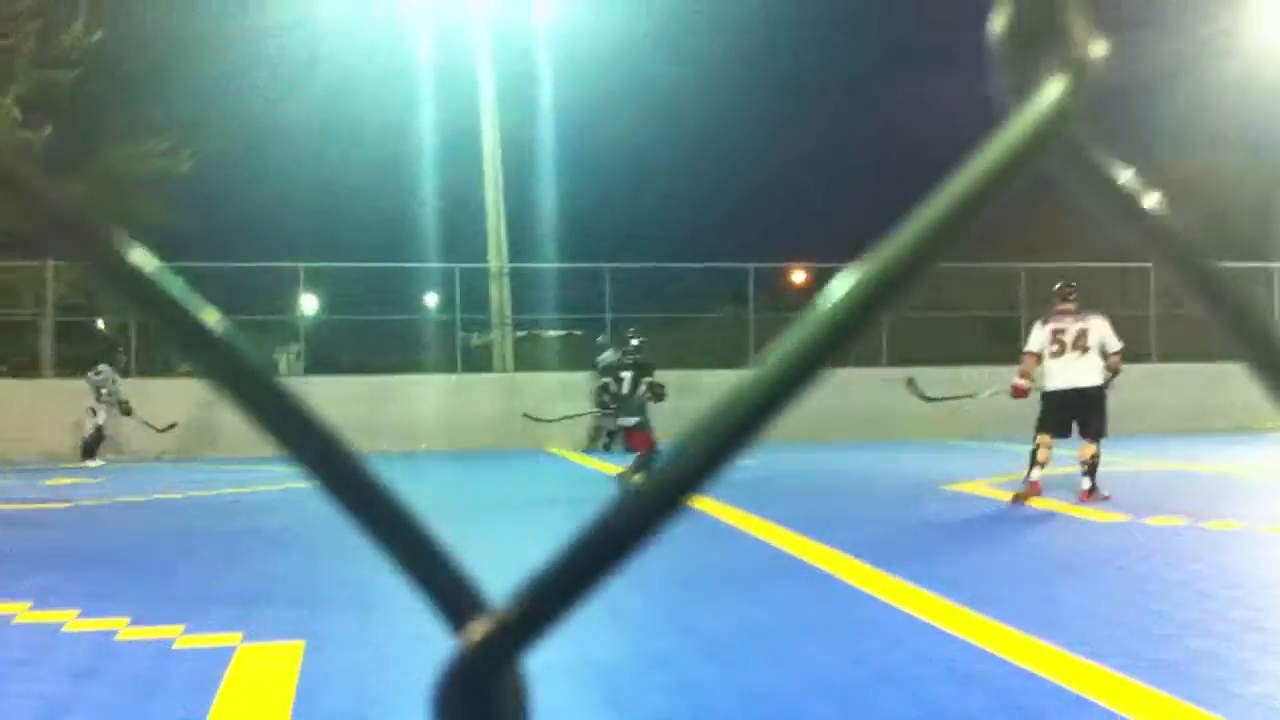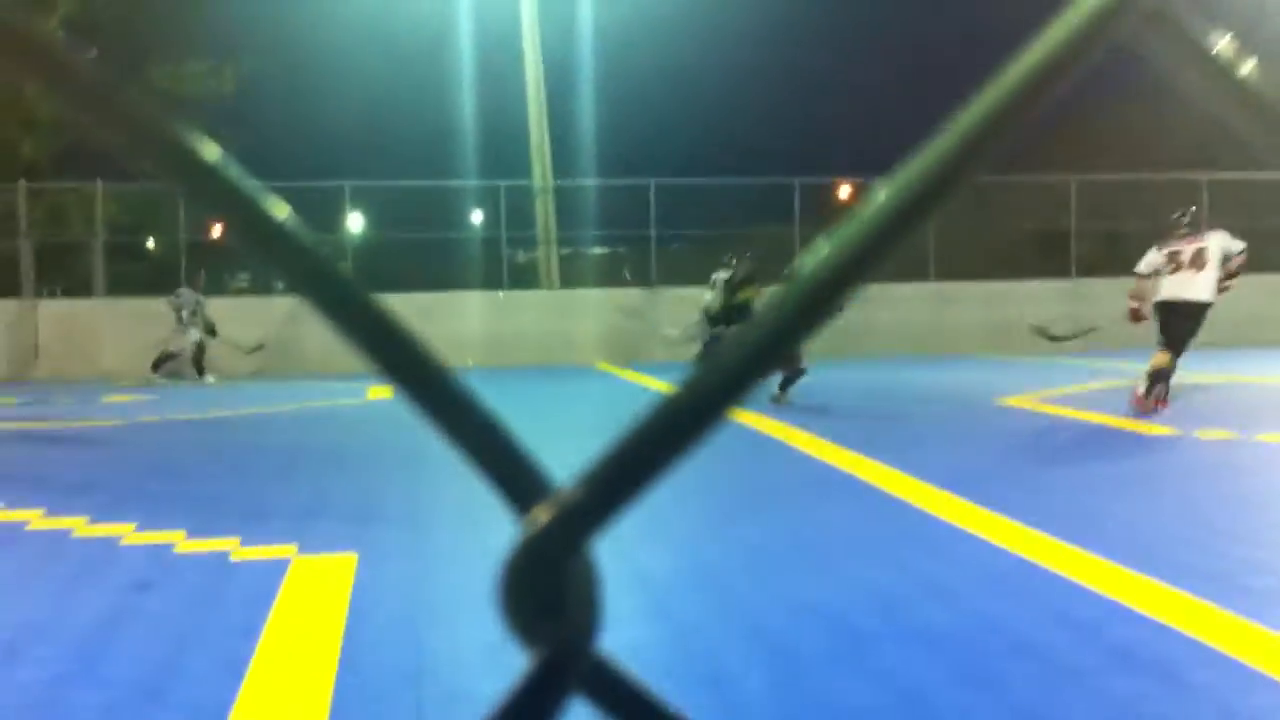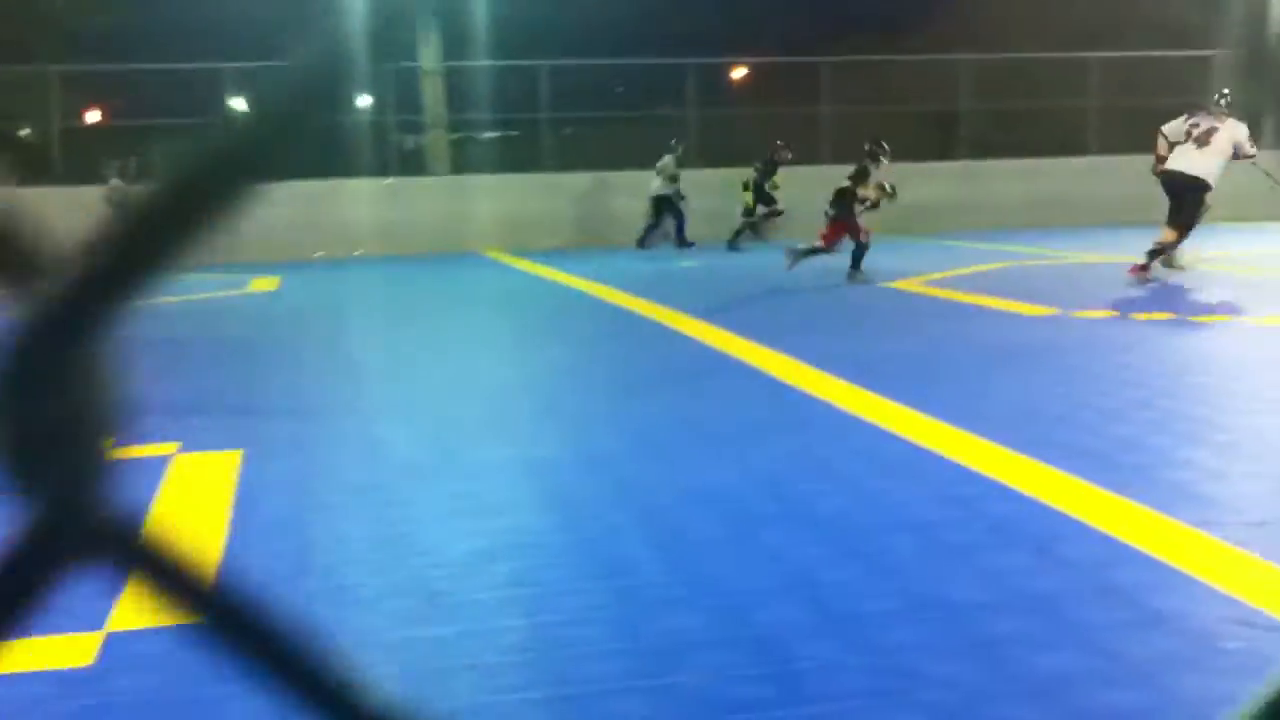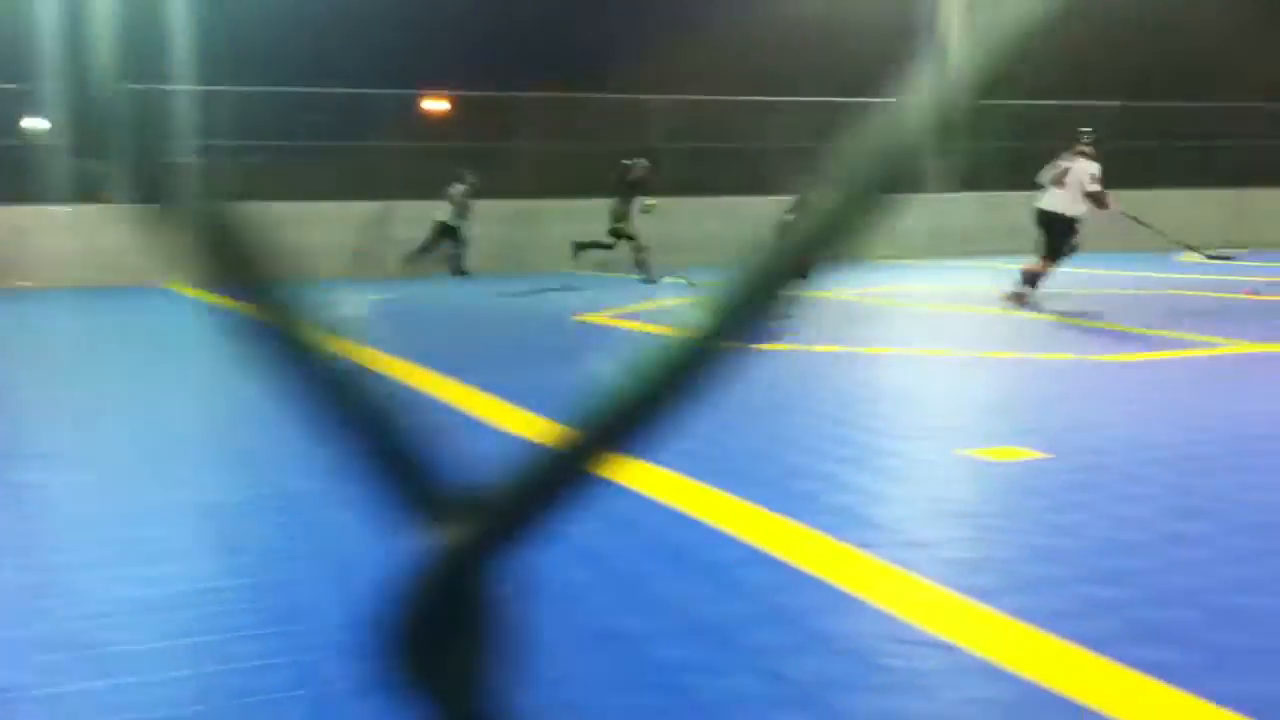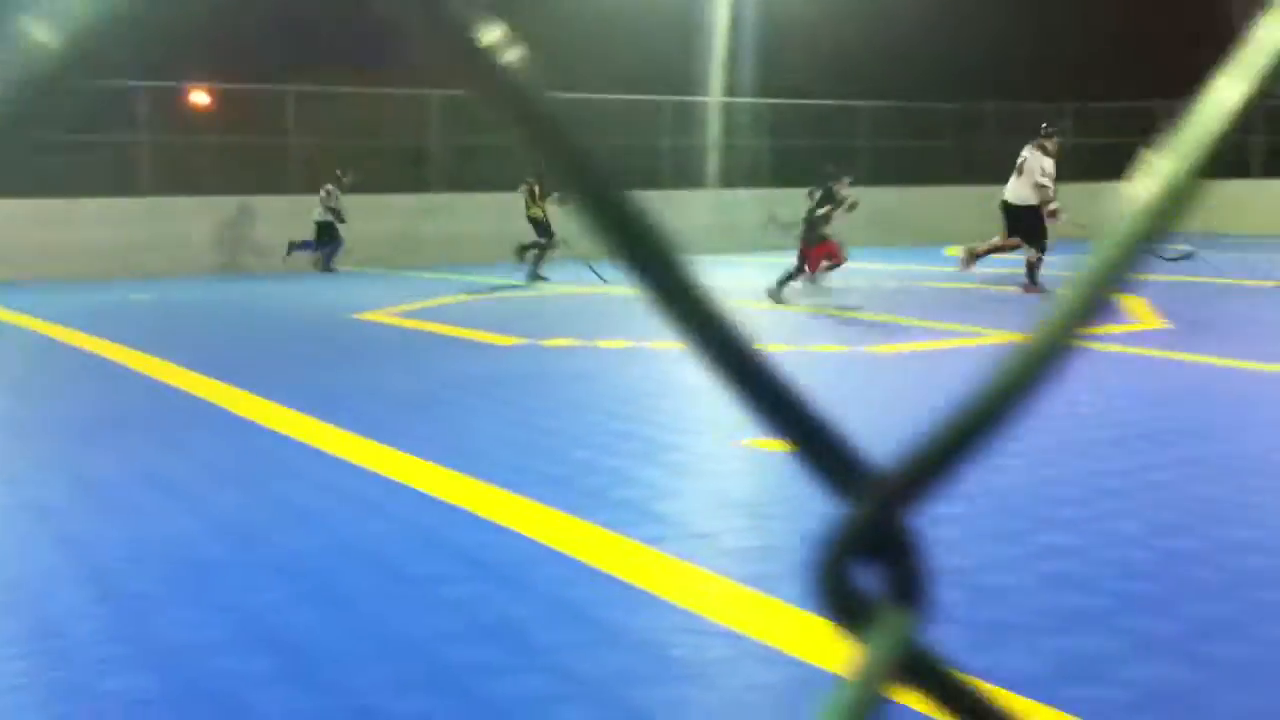
dt=0.5s
person 1, frame 1
left shoulder: (1043, 325)
right shoulder: (1097, 321)
left elbow: (1031, 355)
right elbow: (1115, 353)
left wrist: (1022, 381)
right wrist: (1108, 375)
left hip: (1055, 389)
right hip: (1090, 388)
left knee: (1045, 435)
right knee: (1090, 438)
left ankle: (1032, 481)
right ankle: (1088, 488)
person 1, frame 2
left shoulder: (1162, 247)
right shoulder: (1215, 237)
left elbow: (1142, 274)
right elbow: (1239, 252)
left wrist: (1136, 304)
right wrist: (1226, 278)
left hip: (1165, 300)
right hip: (1196, 302)
left knee: (1169, 345)
right knee: (1172, 348)
left ankle: (1158, 391)
right ankle: (1145, 393)
person 1, frame 3
left shoulder: (1193, 118)
right shoulder: (1236, 127)
left elbow: (1164, 133)
right elbow: (1249, 153)
left wrist: (1160, 161)
right wrist: (1232, 151)
left hip: (1172, 173)
right hip: (1197, 180)
right knee: (1179, 227)
left ankle: (1168, 254)
right ankle: (1143, 266)
person 1, frame 4
left shoulder: (1062, 159)
right shoulder: (1090, 166)
left elbow: (1043, 180)
right elbow: (1094, 194)
right wrist: (1105, 203)
left hip: (1045, 211)
right hip: (1061, 217)
left knee: (1067, 246)
right knee: (1049, 257)
right ankle: (1023, 291)
person 1, frame 5
left shoulder: (1030, 149)
right shoulder: (1045, 160)
right elbow: (1043, 188)
right wrist: (1052, 207)
left hip: (1010, 201)
right hip: (1026, 205)
left knee: (1014, 240)
right knee: (1037, 245)
left ankle: (975, 252)
right ankle: (1032, 283)
